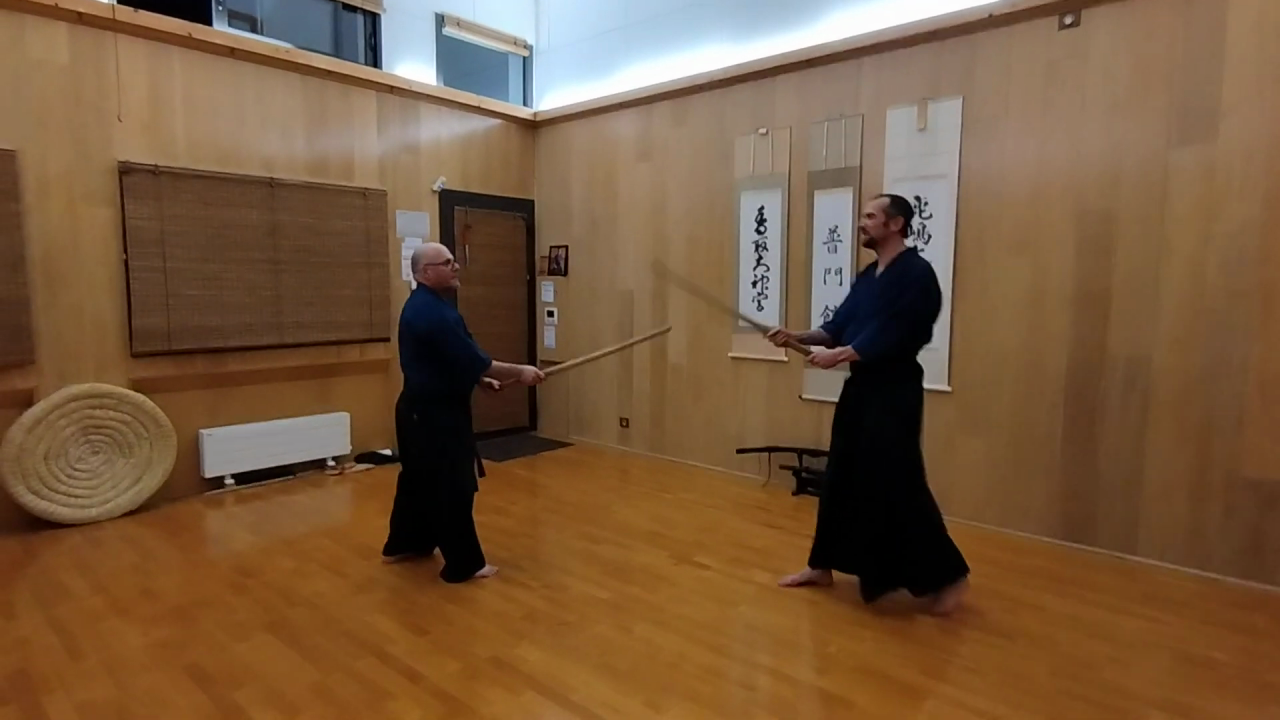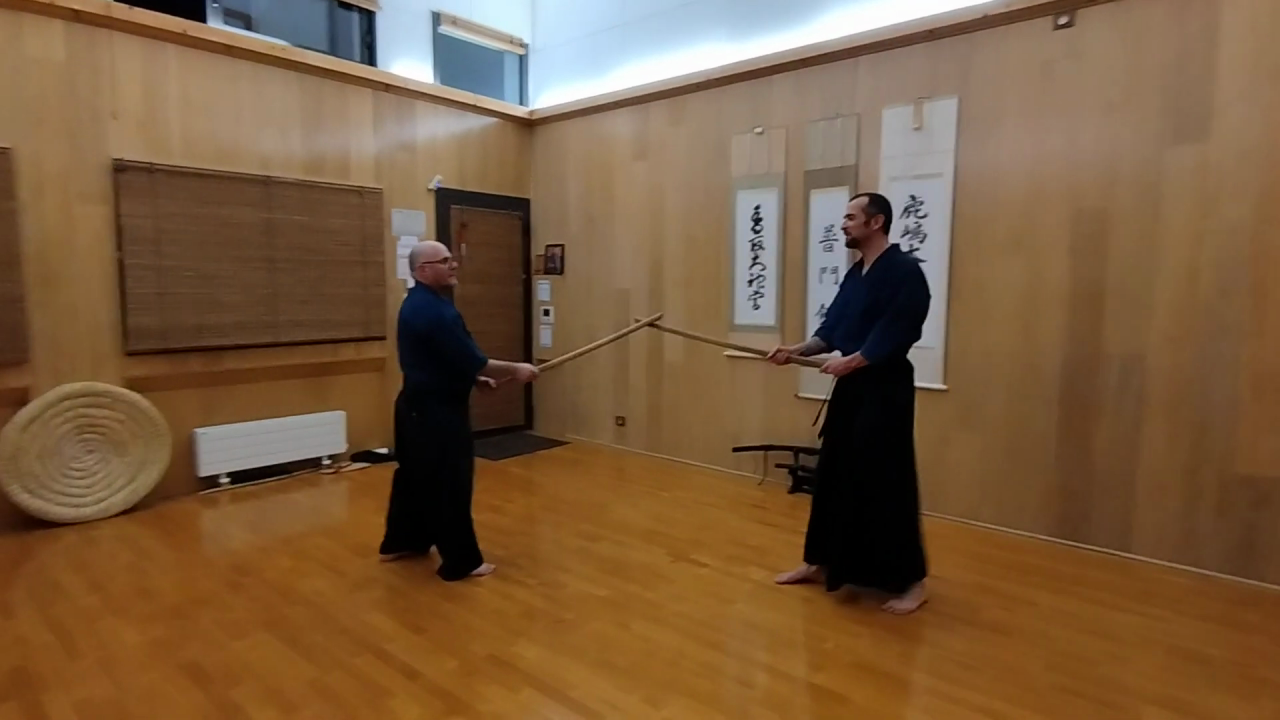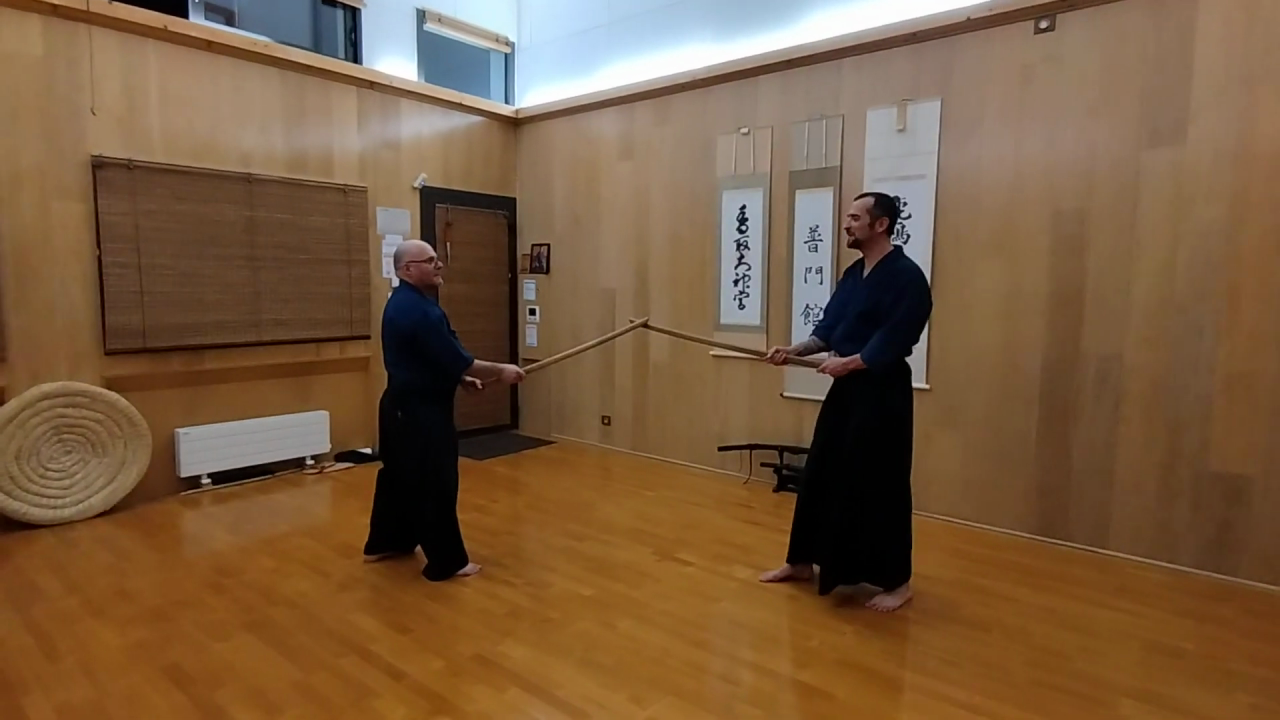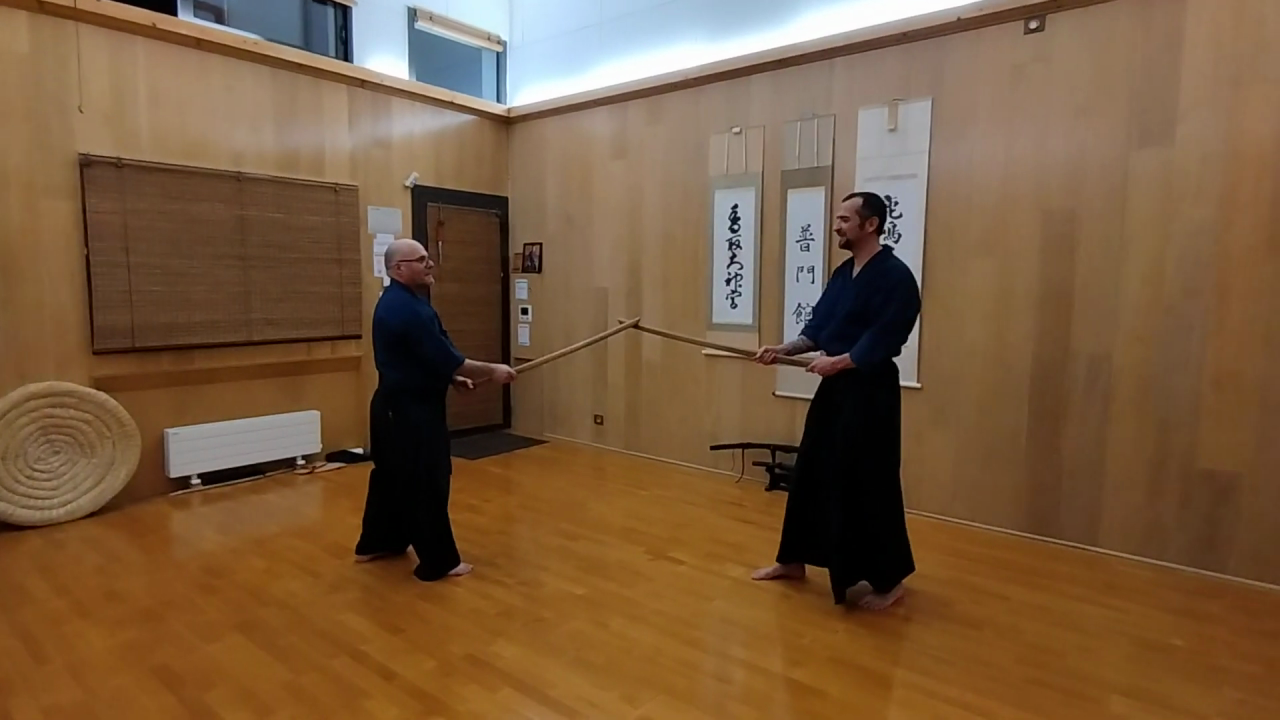
dt=0.3s
person 1, frame 1
left shoulder: (916, 274)
right shoulder: (868, 276)
left elbow: (890, 335)
right elbow: (839, 327)
left wrist: (838, 355)
right wrist: (798, 336)
left hip: (894, 390)
right hip: (861, 387)
left knee: (897, 484)
right knee: (842, 478)
left ankle: (946, 577)
right ankle: (822, 565)
person 1, frame 2
left shoulder: (903, 271)
right shoulder: (855, 274)
left elbow: (895, 335)
right elbow: (832, 329)
left wrist: (851, 360)
right wrist: (796, 350)
left hip: (886, 388)
right hip: (852, 386)
left knee: (886, 481)
right knee: (834, 474)
left ankle: (911, 580)
right ankle: (820, 561)
person 1, frame 3
left shoulder: (906, 276)
right shoulder: (853, 274)
left elbow: (896, 340)
right elbow: (829, 329)
left wrist: (850, 362)
right wrist: (793, 351)
left hip: (883, 391)
right hip: (847, 388)
left knee: (880, 485)
right knee: (820, 473)
left ankle: (896, 580)
right ankle: (802, 560)
person 1, frame 4
left shoulder: (895, 276)
right shoulder: (843, 273)
left elbow: (886, 340)
right elbow: (818, 328)
left wrist: (839, 361)
right wrist: (783, 350)
left hip: (870, 391)
right hip: (835, 388)
left knee: (869, 484)
right knee: (810, 473)
left ankle: (889, 580)
right ankle: (793, 559)
person 2, frame 1
left shoulder: (424, 305)
right shoulder: (431, 312)
right elbow: (468, 359)
left wrist: (480, 379)
right wrist: (518, 372)
left hip: (423, 408)
right hip: (434, 413)
left knee: (419, 480)
right knee: (452, 487)
left ankle: (403, 544)
right ankle: (463, 564)
person 2, frame 2
left shoulder: (419, 303)
right shoulder: (432, 310)
right elbow: (467, 358)
left wrist: (475, 378)
right wrist: (514, 370)
left hip: (420, 406)
right hip: (435, 411)
left knee: (416, 476)
right knee: (450, 484)
left ankle: (400, 542)
right ankle: (461, 561)
person 2, frame 3
left shoulder: (404, 302)
right shoulder: (417, 309)
right elbow: (453, 358)
left wrist: (460, 378)
right wrist: (500, 371)
left hip: (405, 405)
right hip: (420, 410)
left knee: (400, 476)
right knee: (435, 484)
left ankle: (384, 543)
right ankle: (446, 561)
person 2, frame 4
left shoulder: (395, 302)
right shoulder: (408, 308)
right elbow: (443, 357)
left wrist: (451, 378)
right wrist: (491, 371)
left hip: (395, 405)
right hip: (411, 410)
left knee: (392, 475)
right knee: (427, 483)
left ankle: (376, 543)
right ankle: (438, 561)
